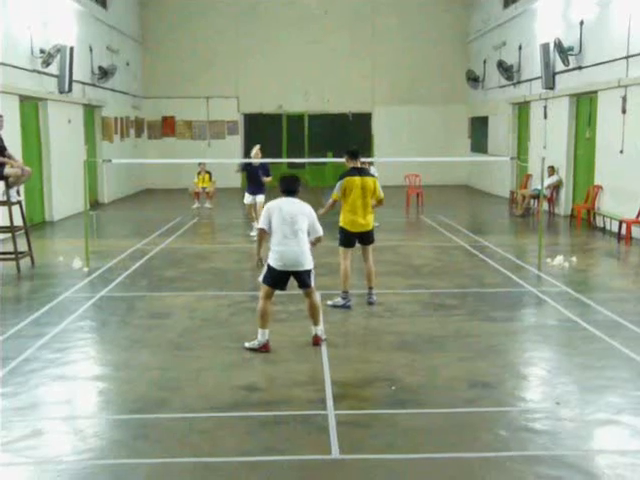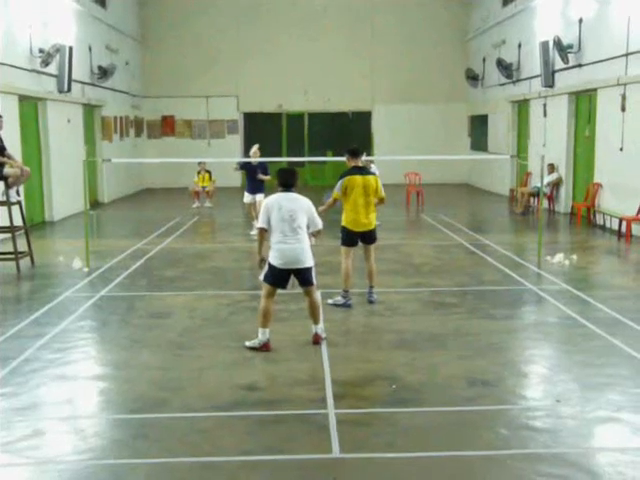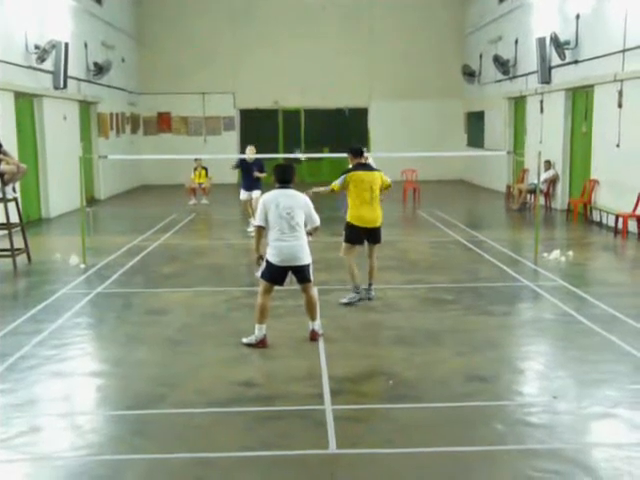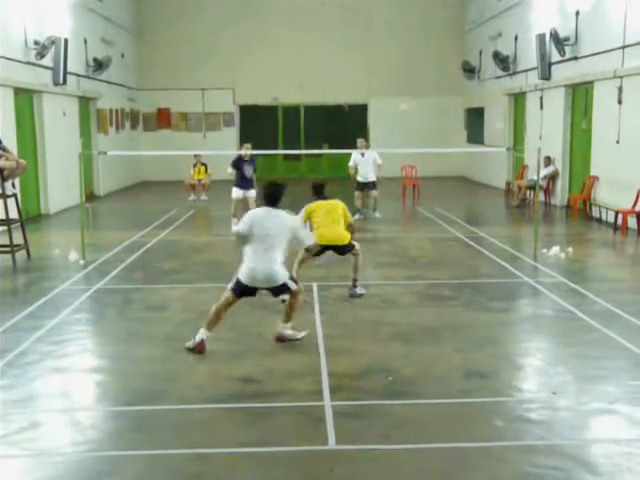
dt=1s
person 1, frame 1
left shoulder: (271, 205)
right shoulder: (306, 207)
left elbow: (262, 231)
right elbow: (318, 237)
left wrist: (258, 253)
left hip: (278, 258)
right hip: (302, 258)
left knee: (265, 296)
right knee: (311, 293)
left ankle: (262, 340)
right ankle: (318, 334)
person 1, frame 2
left shoulder: (270, 201)
right shoulder: (305, 202)
left elbow: (262, 229)
right elbow: (318, 229)
left wrist: (260, 252)
left hip: (279, 256)
right hip: (302, 255)
left knee: (267, 296)
right knee: (311, 293)
left ankle: (263, 339)
right ankle: (318, 333)
person 1, frame 3
left shoulder: (267, 198)
right shoulder: (302, 198)
left elbow: (260, 227)
right elbow: (315, 226)
left wrist: (257, 250)
left hip: (276, 253)
right hip: (300, 252)
left knee: (264, 292)
right knee: (308, 289)
left ankle: (259, 336)
right ankle: (315, 329)
person 1, frame 4
left shoulder: (254, 214)
right shoulder: (291, 220)
left elbow: (239, 233)
right elbow: (310, 244)
left hip: (250, 273)
right hip: (273, 272)
left knee: (225, 302)
right knee: (296, 292)
left ankle: (201, 339)
right ankle: (284, 330)
person 2, frame 1
left shoulder: (345, 177)
right shoulder: (371, 177)
left elbow: (334, 201)
right elbow: (380, 201)
left wrist: (323, 211)
left hip: (348, 224)
right hip: (367, 224)
left knee: (345, 260)
right knee: (368, 258)
left ankle: (345, 298)
right ankle: (371, 294)
person 2, frame 2
left shoulder: (346, 177)
right shoulder: (373, 176)
left elbow: (334, 200)
right elbow: (382, 200)
left wrist: (322, 209)
left hip: (351, 223)
right hip: (369, 223)
left knee: (346, 259)
right knee: (370, 258)
left ankle: (345, 297)
right ankle: (371, 293)
person 2, frame 3
left shoulder: (350, 174)
right shoulder: (377, 173)
left elbow: (331, 189)
right elbow: (388, 185)
left wrist: (314, 190)
left hip: (356, 220)
right hip: (375, 220)
left knee: (347, 254)
right knee: (371, 255)
left ankle: (357, 290)
right ankle: (369, 289)
person 2, frame 4
left shoulder: (310, 207)
right shoulder: (339, 204)
right elbow: (351, 225)
left hip: (319, 240)
right hip: (340, 240)
left knee: (299, 261)
right knee: (357, 250)
right ankle: (354, 287)
